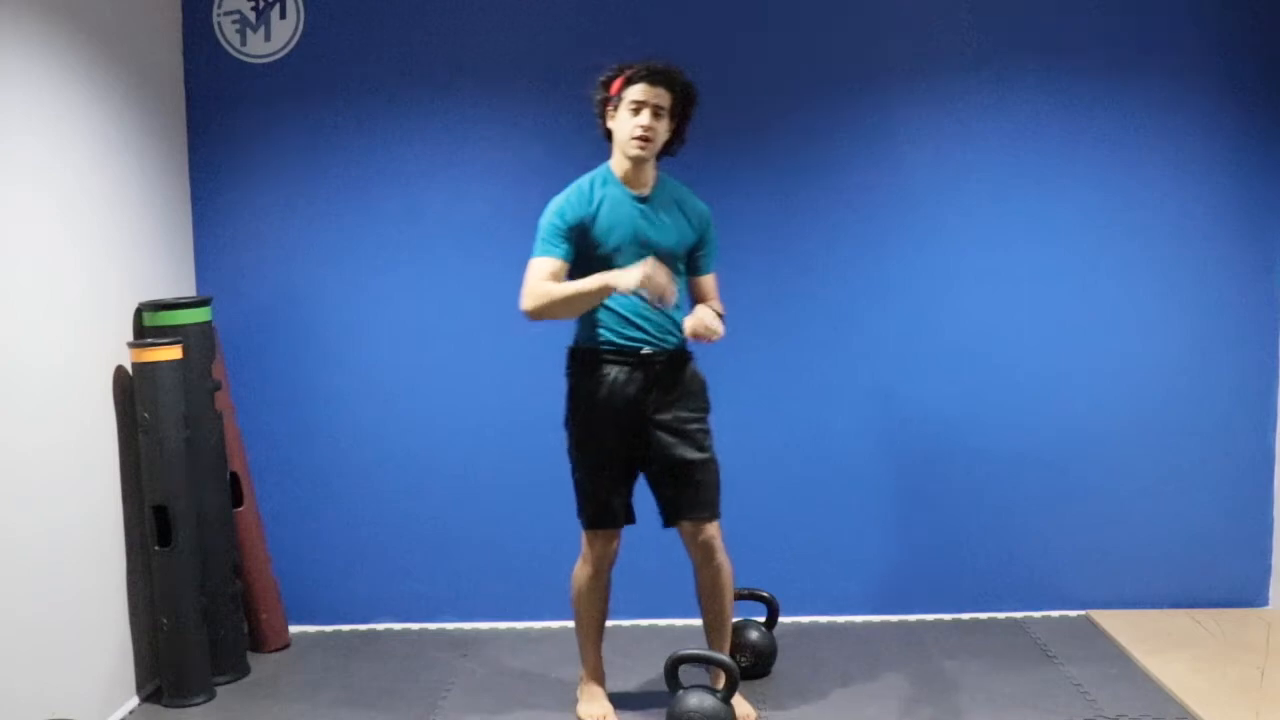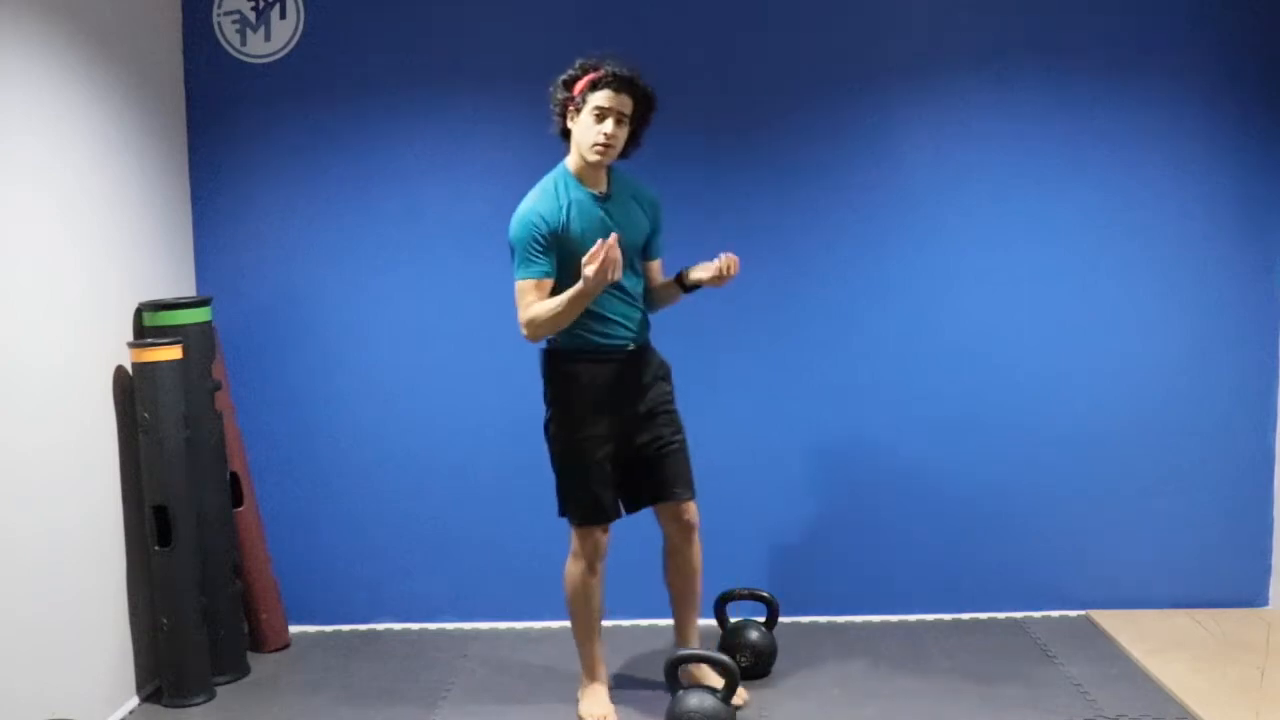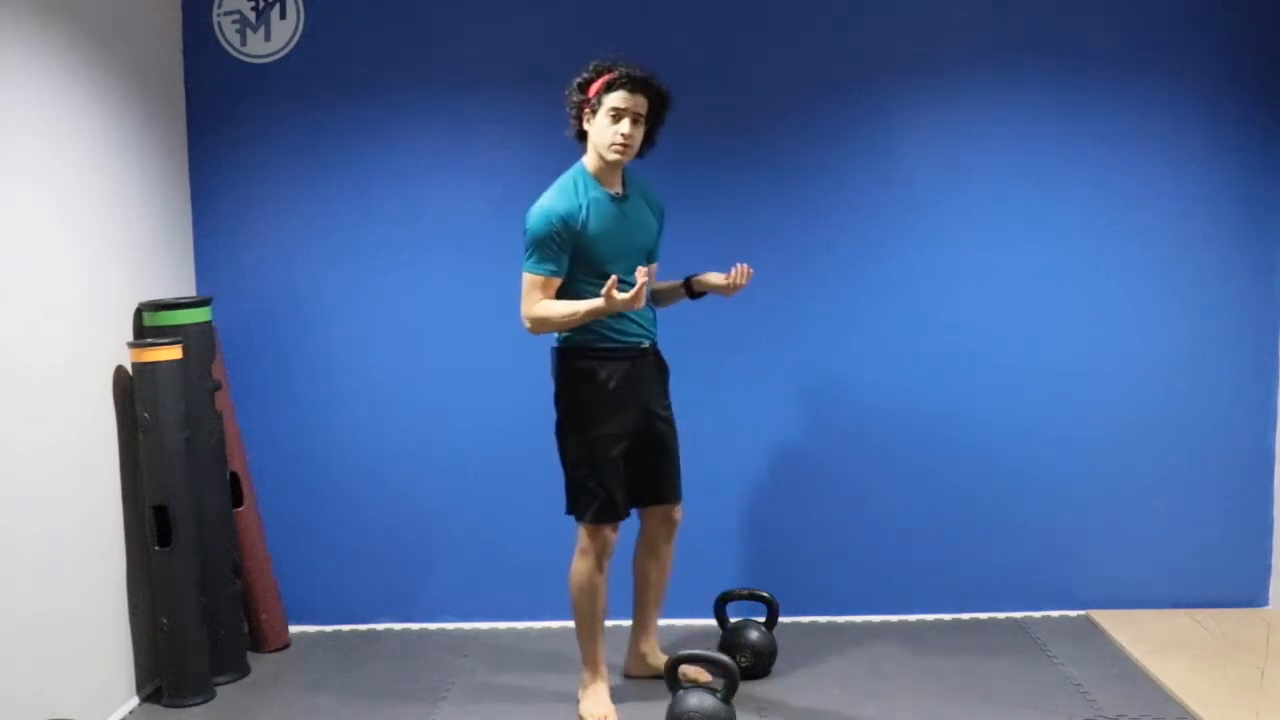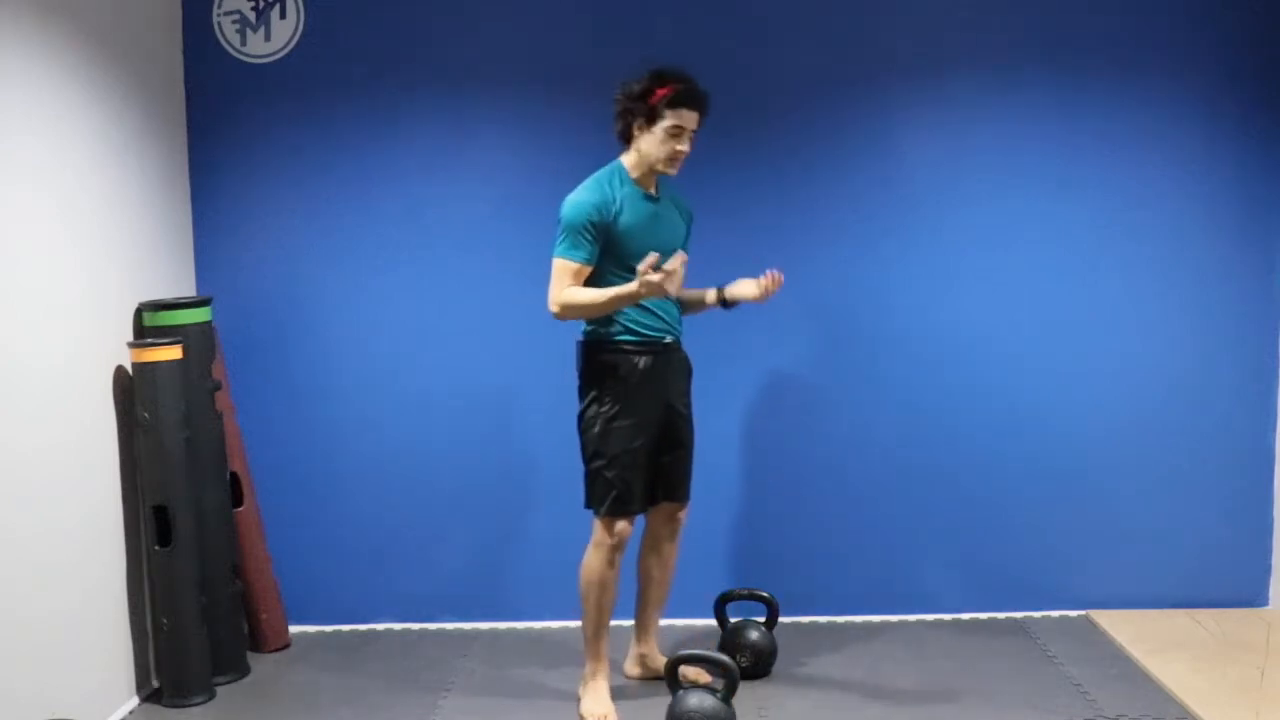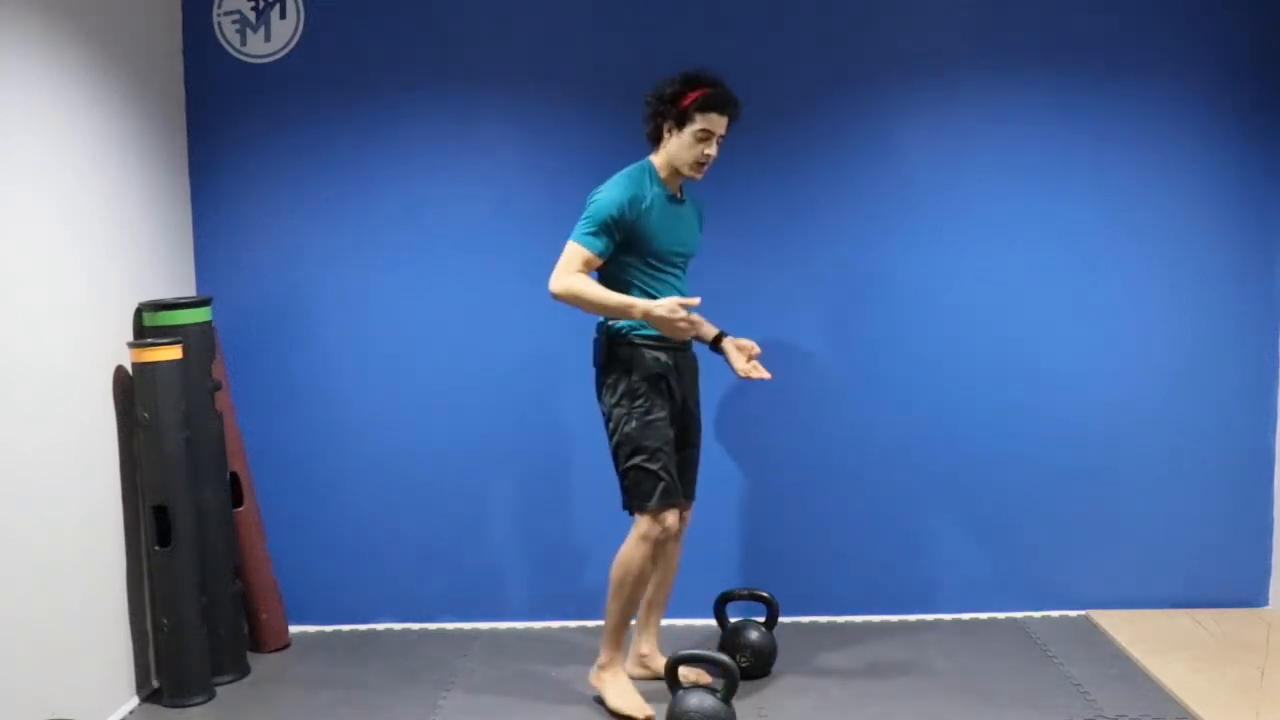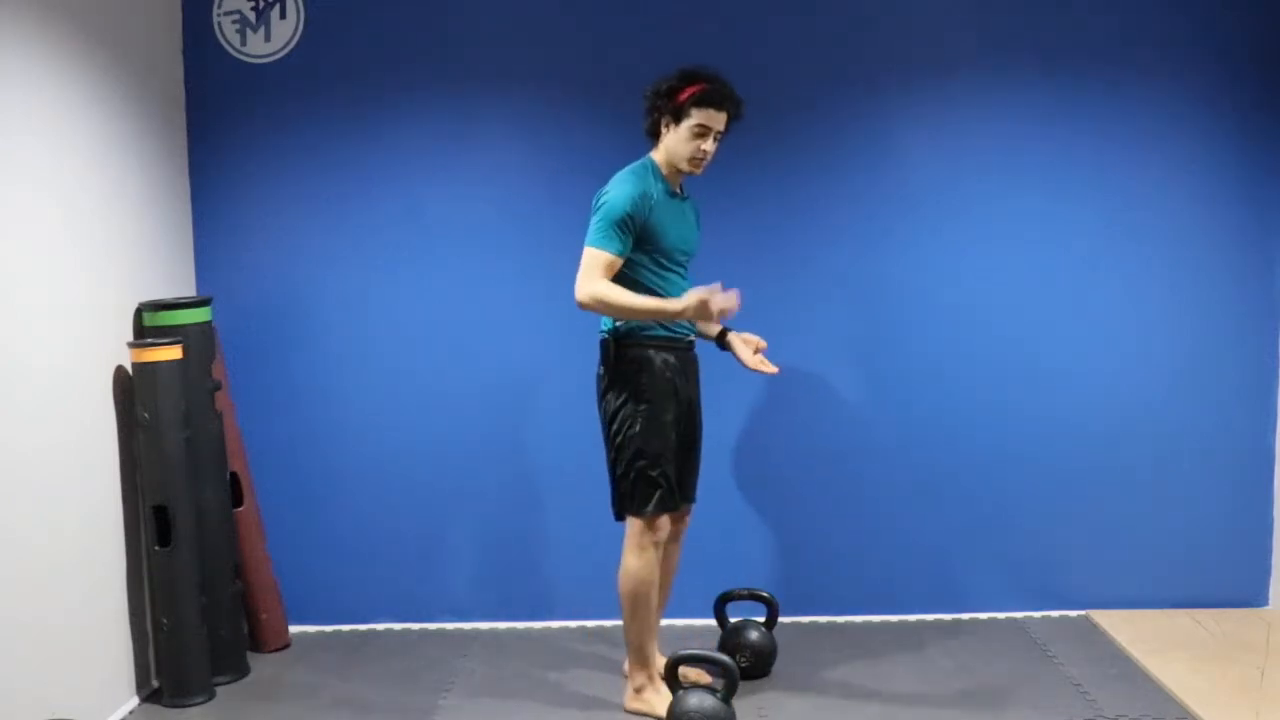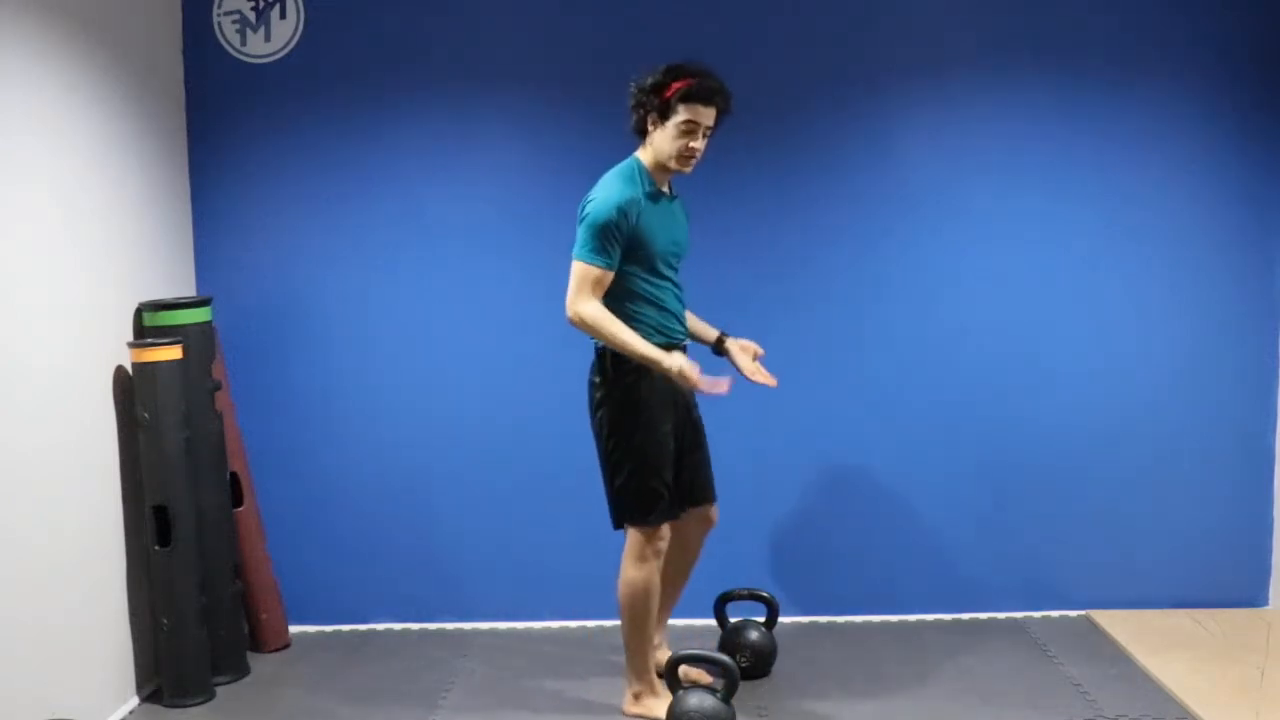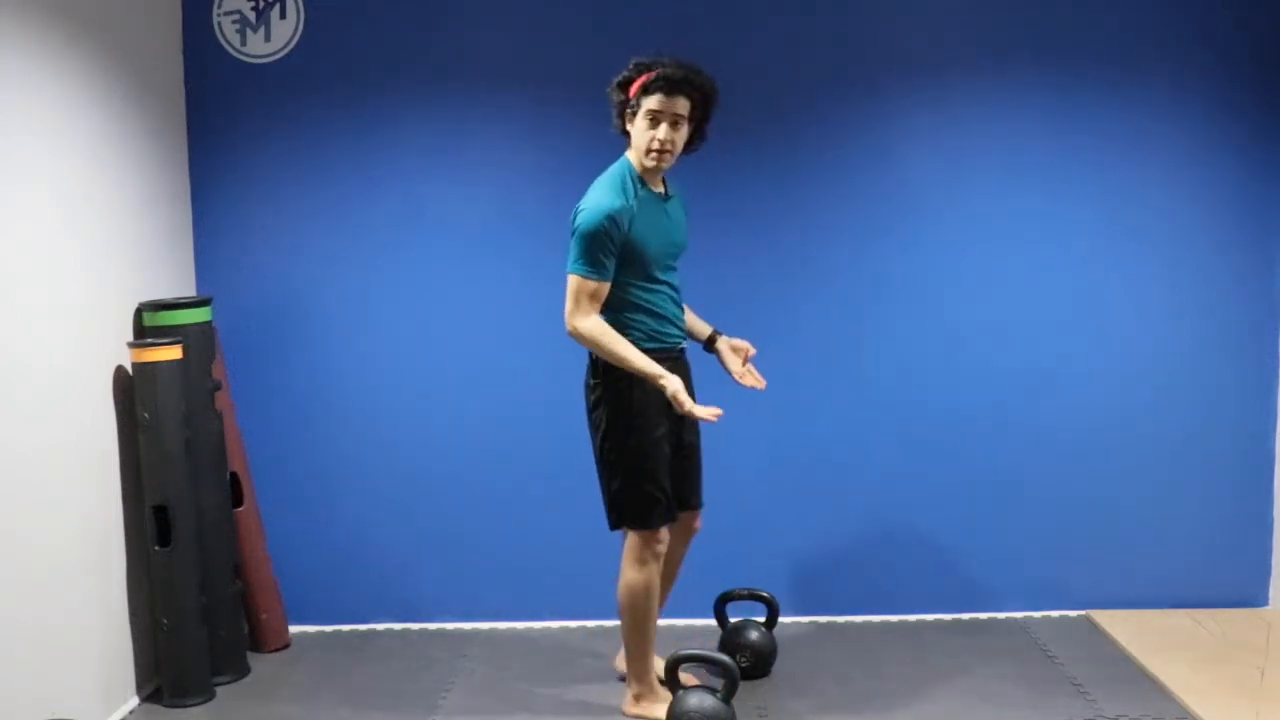
dt=0.4s
person 1, frame 1
left shoulder: (693, 210)
right shoulder: (574, 204)
left elbow: (708, 299)
right elbow: (532, 301)
left wrist: (709, 318)
right wrist: (614, 278)
left hip: (675, 379)
right hip: (602, 380)
left knee: (705, 536)
right knee: (599, 543)
person 1, frame 2
left shoulder: (641, 200)
right shoulder: (538, 211)
right elbow: (532, 325)
left wrist: (694, 279)
right wrist: (590, 284)
left hip: (644, 371)
right hip: (580, 381)
left knee: (683, 517)
right knee: (590, 540)
left ankle: (692, 657)
person 1, frame 3
left shoulder: (648, 202)
right shoulder: (557, 208)
right elbow: (534, 313)
left wrist: (700, 285)
right wrist: (604, 305)
left hip: (647, 370)
right hip: (592, 378)
left knee: (664, 518)
right knee: (597, 535)
left ankle: (645, 649)
person 1, frame 4
left shoulder: (677, 207)
right shoulder: (591, 201)
right elbow: (561, 301)
left wrist: (728, 293)
right wrist: (636, 289)
left hip: (669, 366)
right hip: (615, 371)
left knee: (669, 516)
right knee: (613, 528)
left ankle: (645, 651)
person 1, frame 5
left shoulder: (690, 208)
right shoulder: (620, 196)
right elbow: (563, 282)
left wrist: (718, 340)
right wrist: (647, 311)
left hip: (676, 364)
right hip: (632, 365)
left knee: (677, 516)
right knee: (656, 518)
left ankle: (646, 650)
right ankle: (607, 663)
person 1, frame 6
left shoulder: (686, 202)
right shoulder: (626, 194)
right elbow: (590, 291)
left wrist: (722, 333)
right wrist: (678, 308)
left hip: (678, 365)
right hip: (636, 367)
left knee: (676, 520)
right knee: (649, 525)
left ankle: (648, 653)
person 1, frame 7
left shoulder: (670, 199)
right shoulder: (613, 200)
right elbow: (581, 307)
left wrist: (720, 341)
right wrist: (663, 361)
left hip: (668, 380)
right hip: (631, 381)
left knee: (697, 514)
right knee: (649, 534)
left ankle: (653, 644)
person 1, frame 8
left shoulder: (671, 196)
right shoulder: (604, 207)
right elbow: (580, 320)
left wrist: (712, 341)
right wrist: (659, 377)
left hip: (670, 377)
right hip: (628, 384)
left knee: (684, 524)
right knee: (647, 536)
left ankle: (637, 654)
